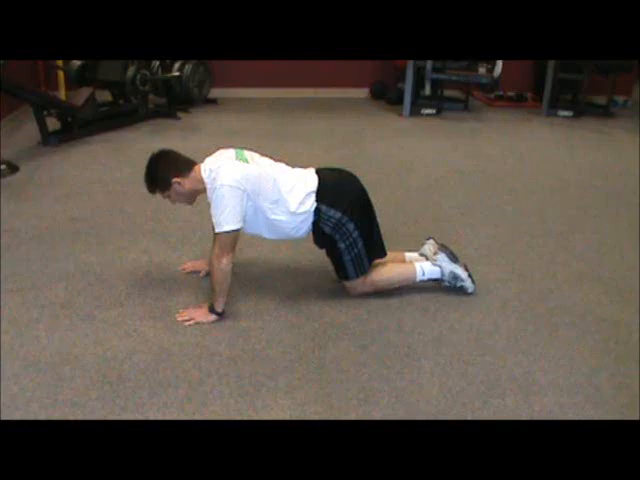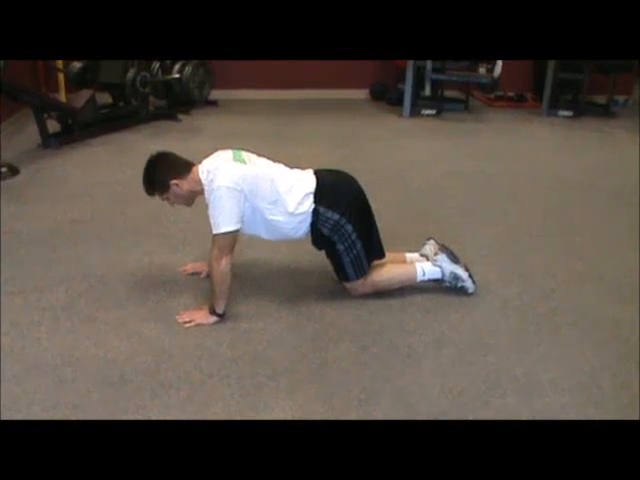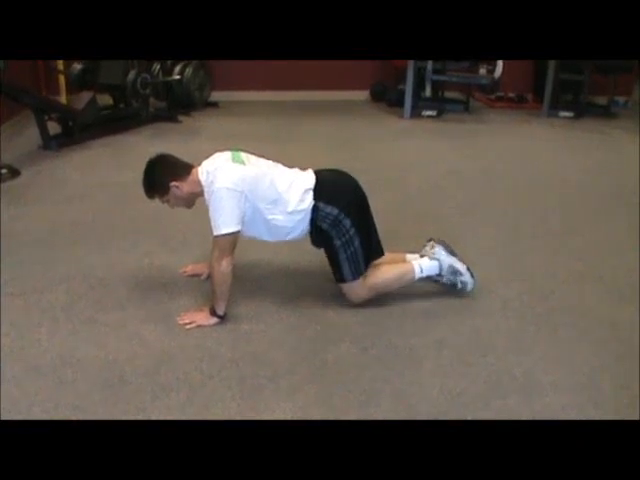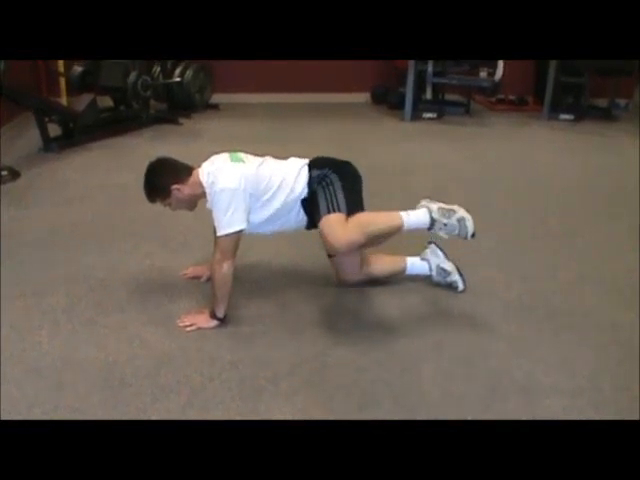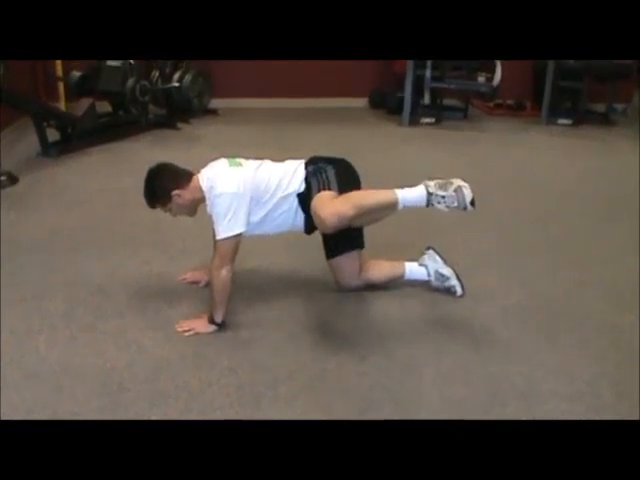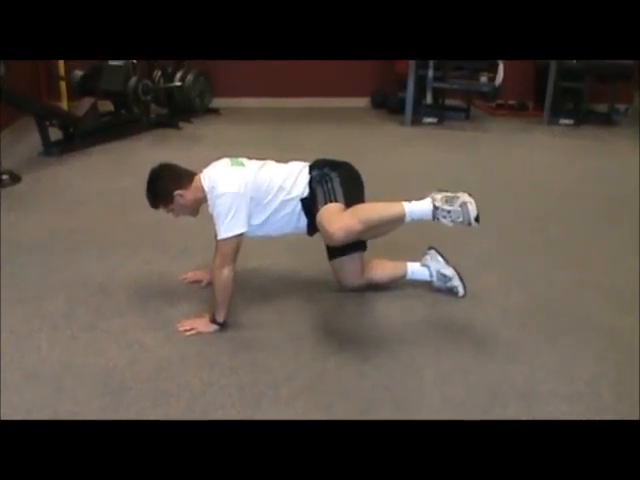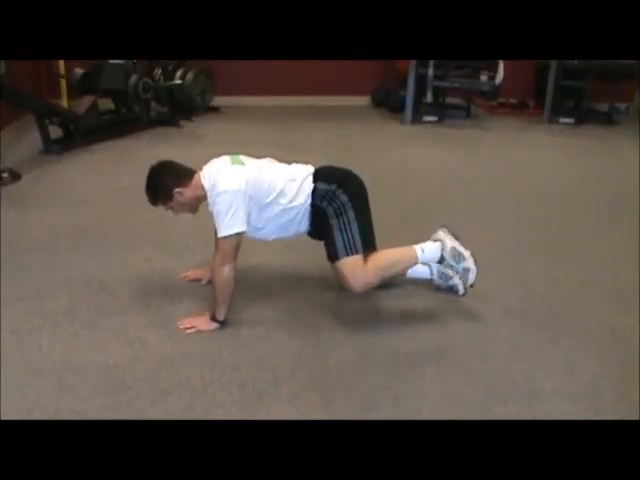
dt=0.4s
person 1, frame 1
left shoulder: (223, 185)
right shoulder: (216, 164)
left elbow: (224, 253)
left wrist: (214, 309)
right wrist: (210, 263)
left hip: (333, 207)
right hip: (328, 191)
left knee: (358, 283)
right knee: (358, 266)
left ankle: (435, 269)
right ankle: (426, 255)
person 1, frame 2
left shoulder: (220, 186)
right shoulder: (215, 166)
left elbow: (223, 255)
left wrist: (215, 311)
right wrist: (211, 264)
left hip: (331, 208)
right hip: (327, 191)
left knee: (359, 284)
right knee: (356, 266)
left ankle: (436, 269)
right ankle: (426, 255)
person 1, frame 3
left shoulder: (220, 188)
right shoulder: (213, 168)
left elbow: (224, 256)
left wrist: (216, 312)
right wrist: (212, 266)
left hip: (331, 206)
right hip: (324, 195)
left knee: (358, 291)
right knee: (355, 266)
left ankle: (435, 263)
right ankle: (429, 257)
person 1, frame 4
left shoulder: (223, 187)
right shoulder: (212, 171)
left elbow: (226, 258)
left wrist: (216, 315)
right wrist: (212, 267)
left hip: (328, 177)
right hip: (316, 187)
left knee: (340, 242)
right knee: (351, 273)
left ankle: (427, 216)
right ankle: (429, 262)
person 1, frame 5
left shoulder: (223, 192)
right shoulder: (211, 177)
left elbow: (225, 263)
left wrist: (215, 320)
right wrist: (210, 273)
left hip: (325, 174)
right hip: (314, 186)
left knee: (330, 217)
right knee: (350, 279)
left ankle: (424, 194)
right ankle: (427, 268)
person 1, frame 6
left shoulder: (224, 193)
right shoulder: (214, 177)
left elbow: (227, 263)
left wrist: (216, 320)
right wrist: (212, 273)
left hip: (327, 179)
right hip: (317, 189)
left knee: (339, 234)
right knee: (351, 278)
left ankle: (430, 207)
right ankle: (429, 268)
person 1, frame 7
left shoulder: (223, 191)
right shoulder: (213, 173)
left elbow: (227, 261)
left wrist: (216, 317)
right wrist: (212, 270)
left hip: (332, 194)
right hip: (323, 193)
left knee: (357, 279)
right knee: (354, 270)
left ankle: (436, 249)
right ankle: (431, 267)
